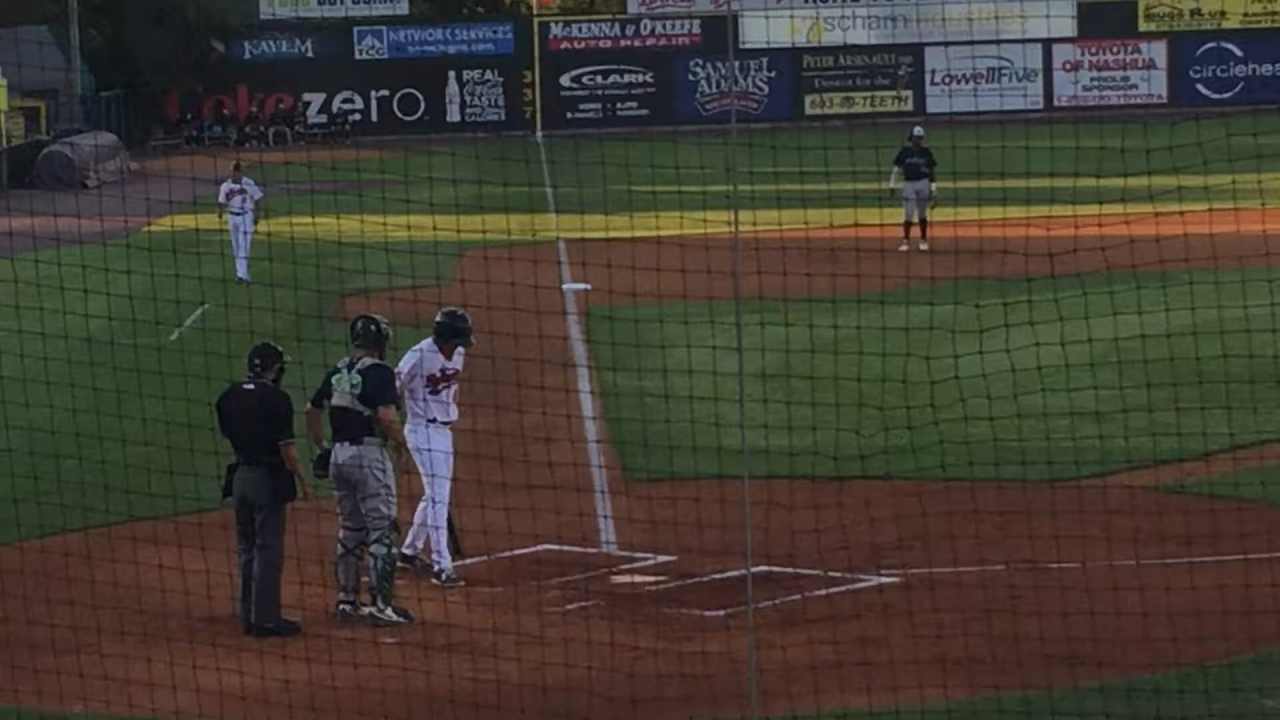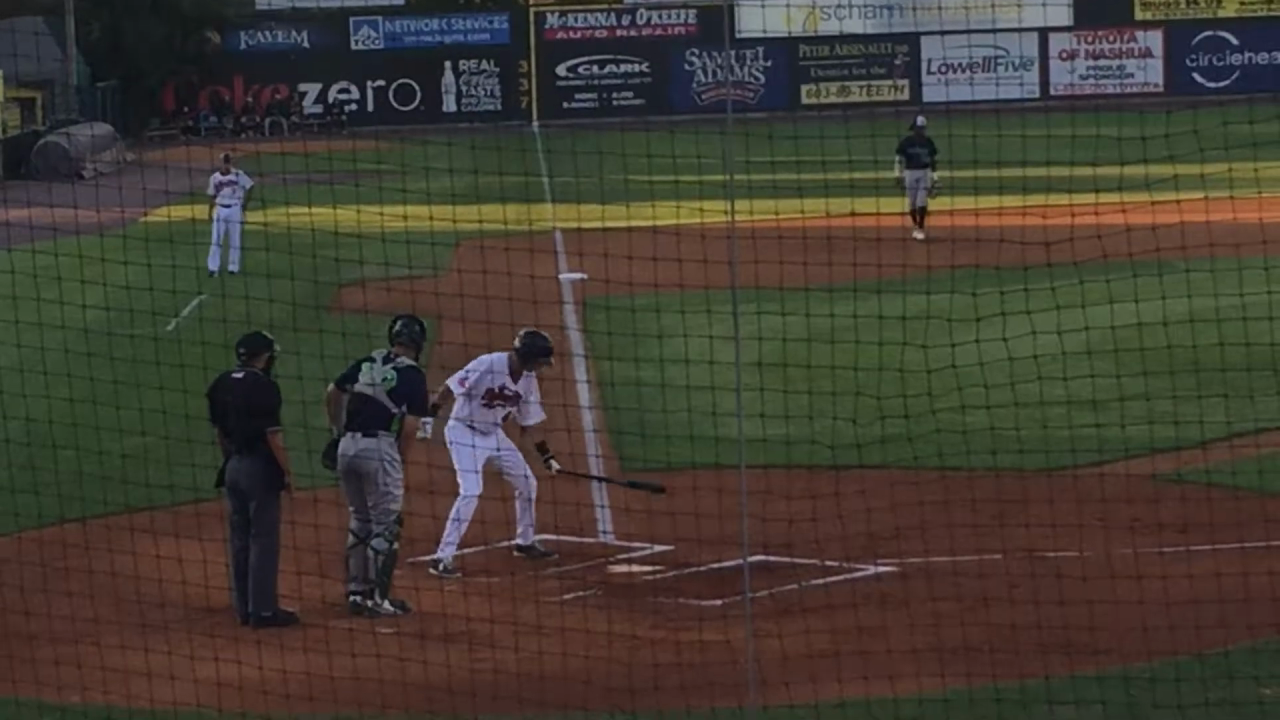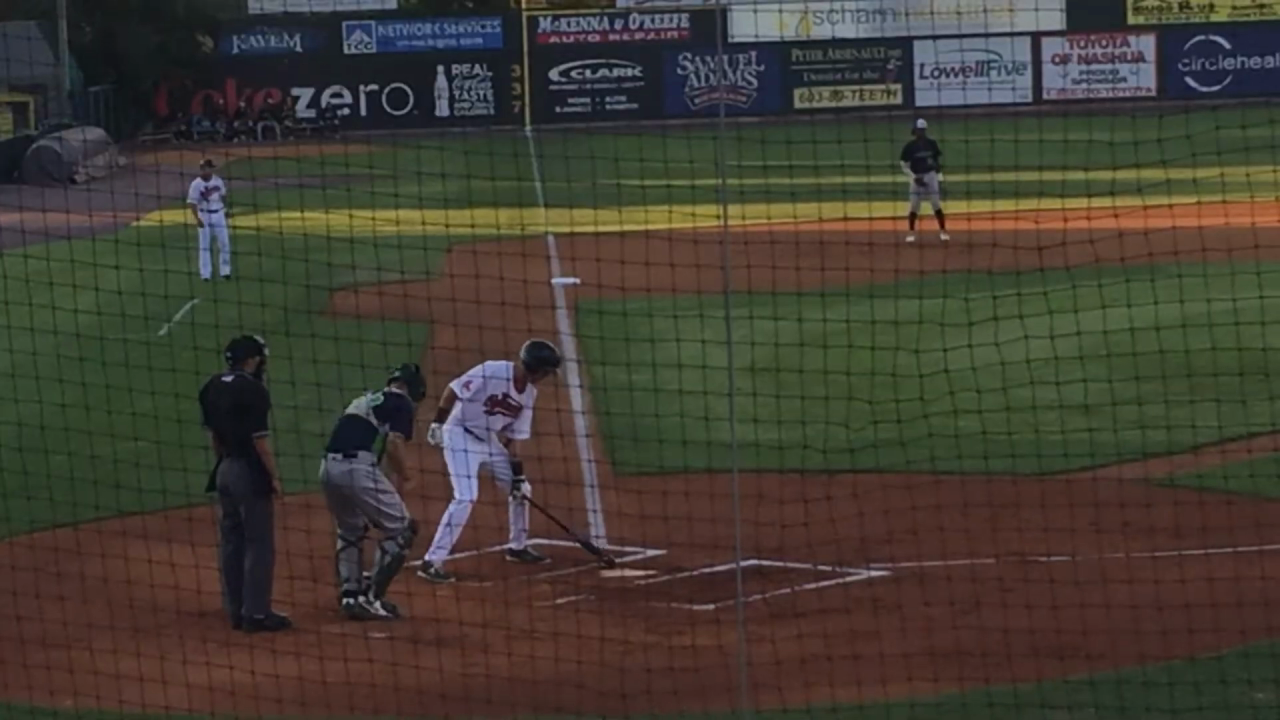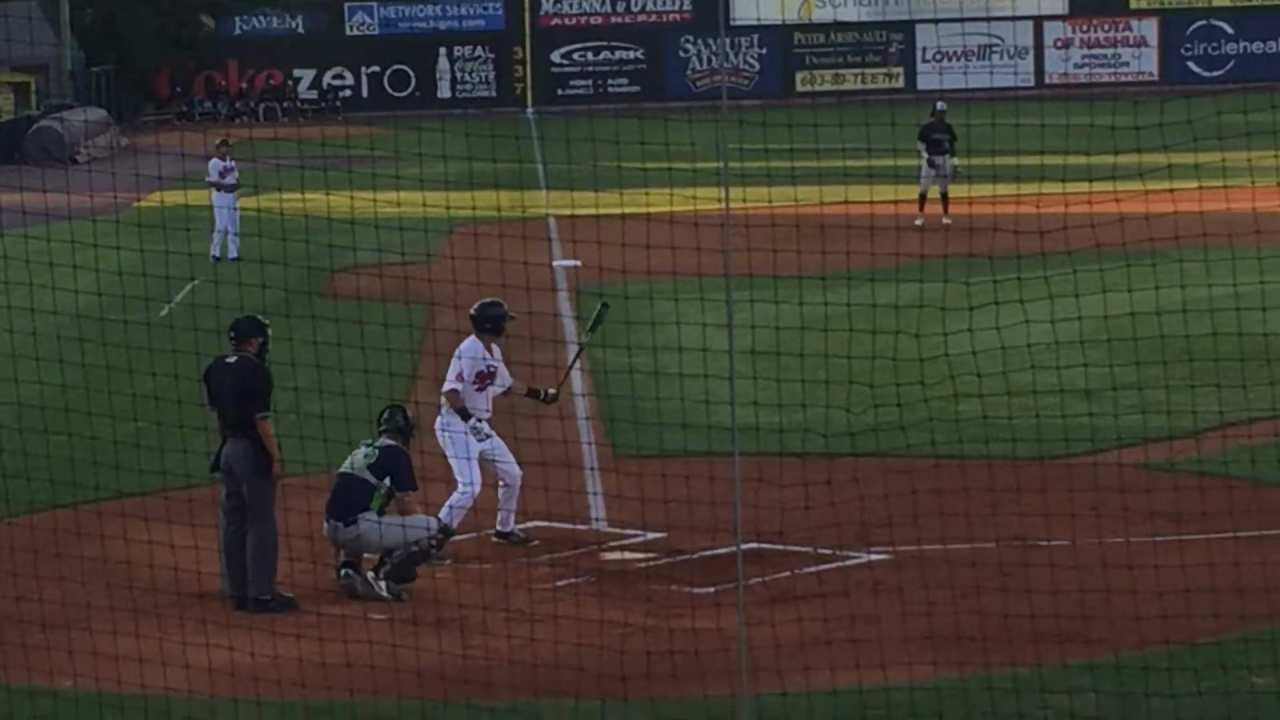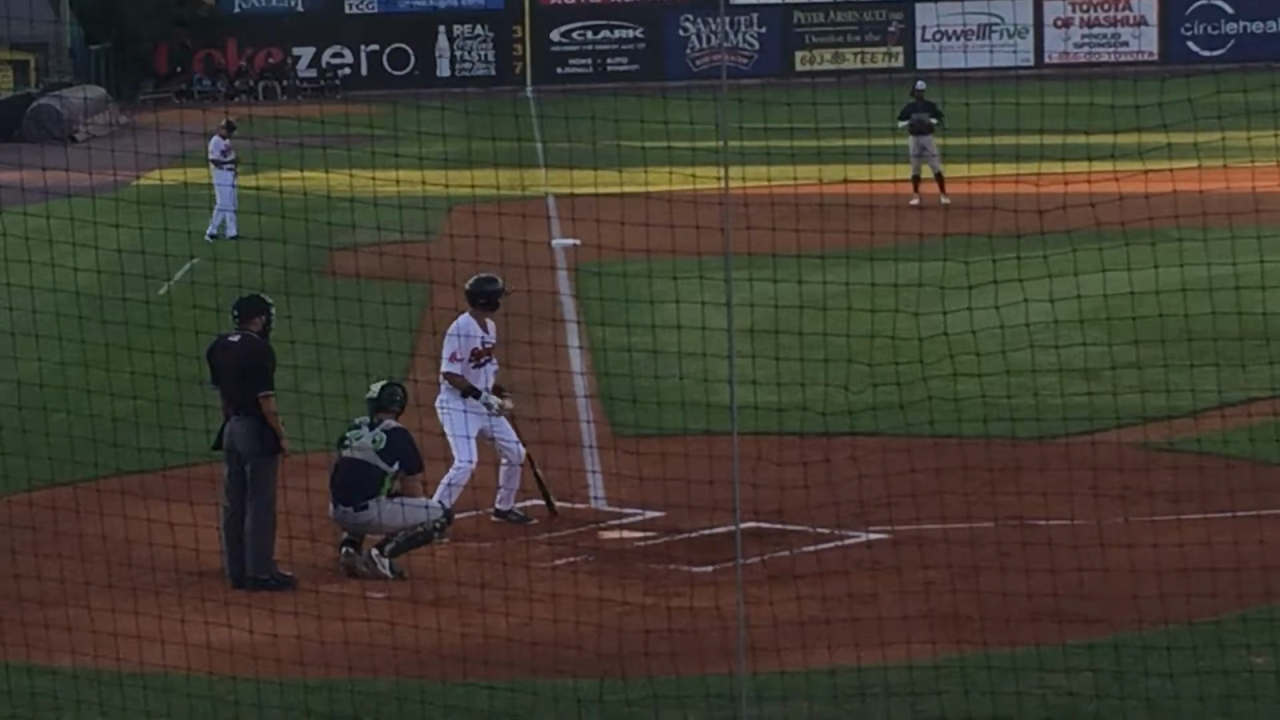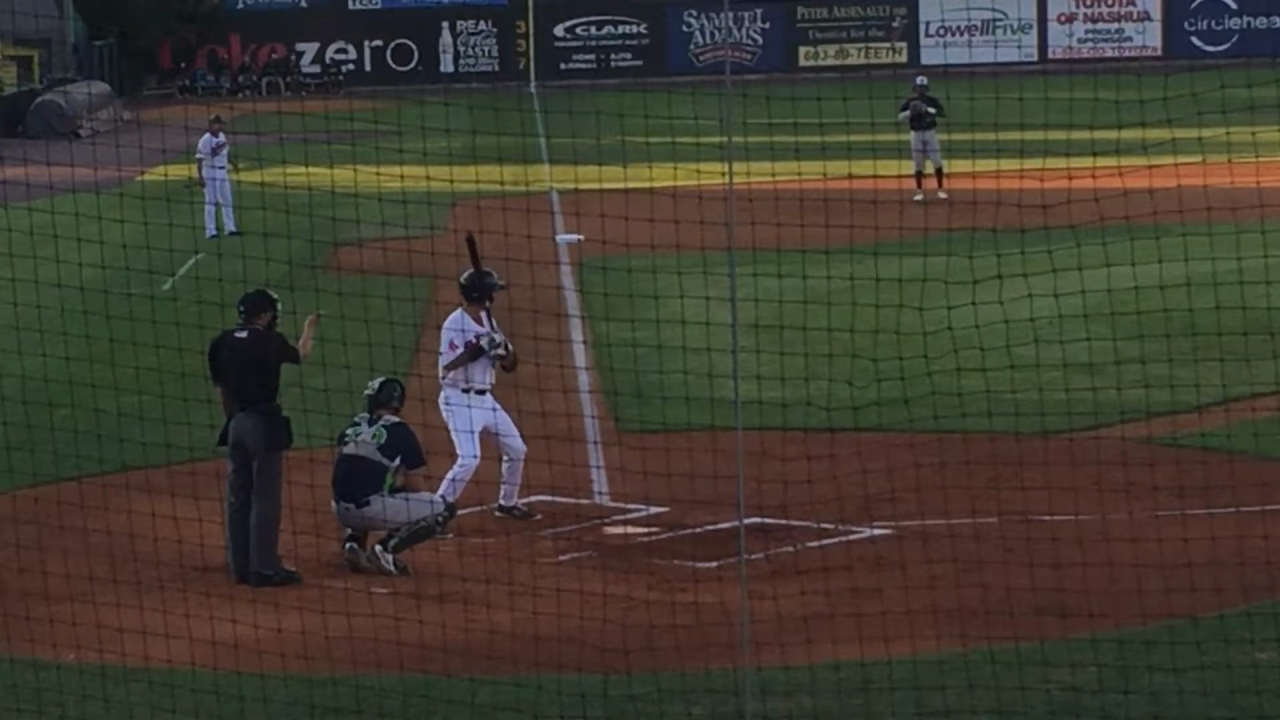
dt=0.7s
person 1, frame 1
left shoulder: (229, 396)
right shoulder: (276, 399)
left elbow: (229, 437)
right elbow: (287, 449)
right wrist: (302, 481)
left hip: (240, 476)
right hip: (268, 479)
left knee: (247, 548)
right knee: (268, 550)
left ankle: (249, 616)
right ankle: (266, 620)
person 1, frame 2
left shoulder: (220, 385)
right shoulder: (264, 387)
left elbow: (220, 433)
right elbow: (273, 437)
right wrist: (287, 472)
left hip: (233, 467)
right hip: (260, 468)
left knee: (239, 539)
right knee: (264, 539)
left ankle: (244, 607)
right ankle: (263, 609)
person 1, frame 3
left shoulder: (212, 387)
right shoulder: (252, 390)
left elbow: (213, 434)
right elbow: (260, 439)
right wrist: (274, 476)
left hip: (224, 470)
right hip: (249, 472)
left knee: (231, 542)
right knee: (259, 544)
left ankle: (236, 611)
right ankle: (256, 613)
person 1, frame 4
left shoulder: (216, 368)
right shoulder: (255, 371)
left elbow: (218, 413)
right elbow: (262, 420)
right wrist: (275, 458)
left hip: (228, 451)
right hip: (252, 452)
left knee: (232, 523)
right knee: (261, 524)
left ankle: (237, 591)
right ankle: (262, 593)
person 1, frame 5
left shoulder: (219, 346)
right shoulder: (259, 349)
left elbow: (221, 391)
right elbow: (265, 400)
right wrist: (281, 434)
left hip: (231, 429)
right hip: (256, 431)
left knee: (233, 502)
right knee: (260, 503)
left ankle: (237, 570)
right ankle: (260, 572)
person 1, frame 6
left shoulder: (222, 343)
right shoulder: (270, 342)
left elbow: (223, 389)
right elbow: (301, 354)
right wrist: (308, 329)
left hip: (236, 424)
right hip: (264, 425)
left knee: (237, 497)
right knee: (265, 498)
left ankle: (241, 566)
right ankle: (264, 568)
person 2, frame 1
left shoulder: (458, 353)
right shoulder: (419, 354)
left hip: (444, 430)
right hip: (424, 432)
left knee: (435, 496)
right knee: (439, 497)
left ankle: (410, 552)
right ankle: (441, 567)
person 2, frame 2
left shoulder: (529, 379)
right shoulder: (488, 364)
left elbow: (529, 422)
right elbow: (450, 387)
left wrist: (547, 457)
right wrist: (429, 416)
left hip: (493, 434)
right hip: (464, 432)
left knee: (527, 483)
right knee: (471, 492)
left ankle: (525, 542)
right ankle: (442, 558)
person 2, frame 3
left shoulder: (529, 392)
right shoulder: (491, 371)
left elbow: (516, 436)
right elbow: (453, 390)
left wrist: (519, 476)
right wrist: (438, 422)
left hip: (489, 441)
right hip: (461, 436)
left knee: (521, 489)
right knee: (465, 498)
left ankle: (517, 547)
right ankle: (432, 562)
person 2, frame 4
left shoulder: (494, 351)
right shoulder: (469, 350)
left elbow: (506, 384)
right elbow: (450, 390)
left wrist: (540, 394)
right wrist: (469, 420)
left hip: (479, 424)
right hip: (457, 425)
left knee: (512, 475)
right knee: (470, 487)
left ankle: (505, 529)
person 2, frame 5
left shoulder: (490, 326)
right shoulder: (460, 329)
right elbow: (449, 373)
left wrist: (499, 394)
right wrist: (480, 395)
left hip: (483, 404)
right hip: (456, 404)
left knee: (515, 453)
right knee: (466, 464)
left ankle: (503, 507)
person 2, frame 6
left shoulder: (487, 320)
right shoulder: (454, 323)
left elbow: (510, 365)
right elbow: (448, 364)
left wrist: (502, 348)
right wrist: (482, 347)
left hip: (485, 398)
right hip: (459, 400)
left knee: (516, 449)
right knee: (469, 460)
left ankle: (507, 503)
person 3, frame 1
left shoulder: (337, 372)
right shoulder: (380, 372)
left elbow: (311, 411)
right elbow: (387, 417)
left wrist: (321, 446)
right wrist: (401, 444)
left hip: (339, 455)
right hip: (369, 455)
left knee: (350, 530)
right knee: (382, 530)
left ankle: (346, 601)
right ankle: (381, 606)
person 3, frame 2
left shoulder: (366, 362)
right shoulder: (413, 375)
left elbow: (332, 392)
right elbow: (409, 427)
left wrist: (337, 430)
right wrist: (401, 453)
left hip: (347, 447)
right hip: (379, 449)
left knee: (359, 521)
right knee: (385, 524)
left ankle: (356, 592)
right ankle: (378, 599)
person 3, frame 3
left shoulder: (365, 399)
right shoulder: (401, 403)
right elbow: (394, 445)
right wrist: (402, 475)
left hip: (328, 468)
right hip: (356, 468)
left knee: (350, 533)
right knee: (402, 529)
left ankle: (350, 596)
right ankle: (370, 596)
person 3, frame 4
left shoulder: (362, 450)
right shoulder: (397, 454)
right elbow: (405, 506)
left hip: (332, 531)
right hip: (359, 528)
right knee: (439, 530)
left ankle: (348, 571)
right ankle: (379, 577)
person 3, frame 5
left shoulder: (353, 429)
right shoulder: (399, 435)
right elbow: (414, 491)
left hip: (338, 513)
right hip: (368, 512)
right knee: (441, 515)
left ankle: (349, 548)
right ankle: (382, 553)
person 3, frame 6
left shoulder: (351, 427)
right shoulder: (400, 431)
right elbow: (414, 485)
left hip: (341, 510)
right hip: (372, 509)
right knee: (444, 509)
left ankle: (353, 543)
right ankle: (386, 549)
